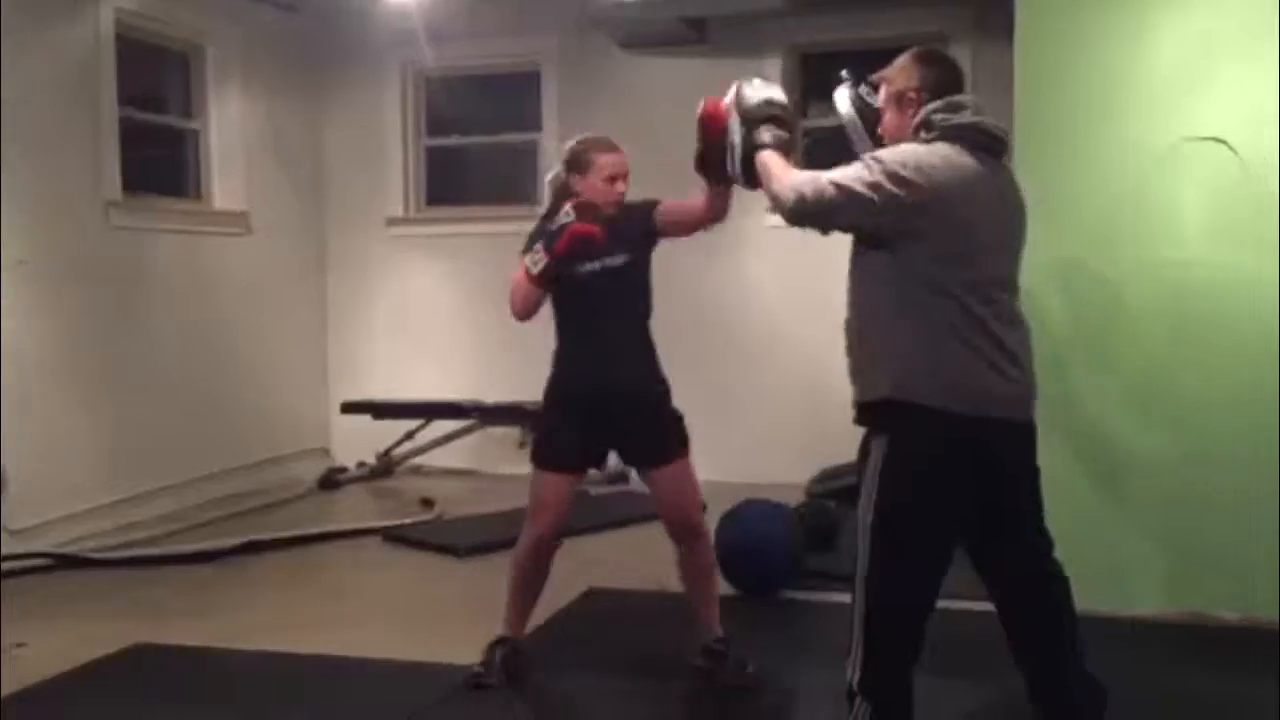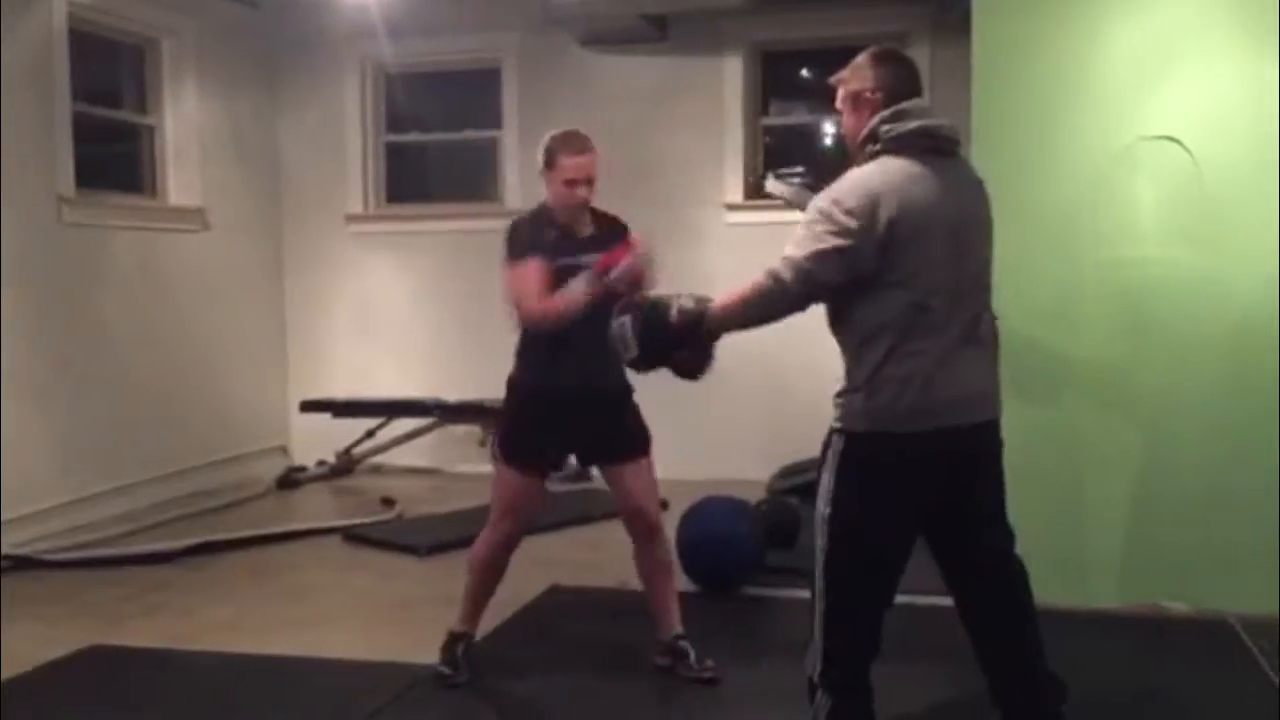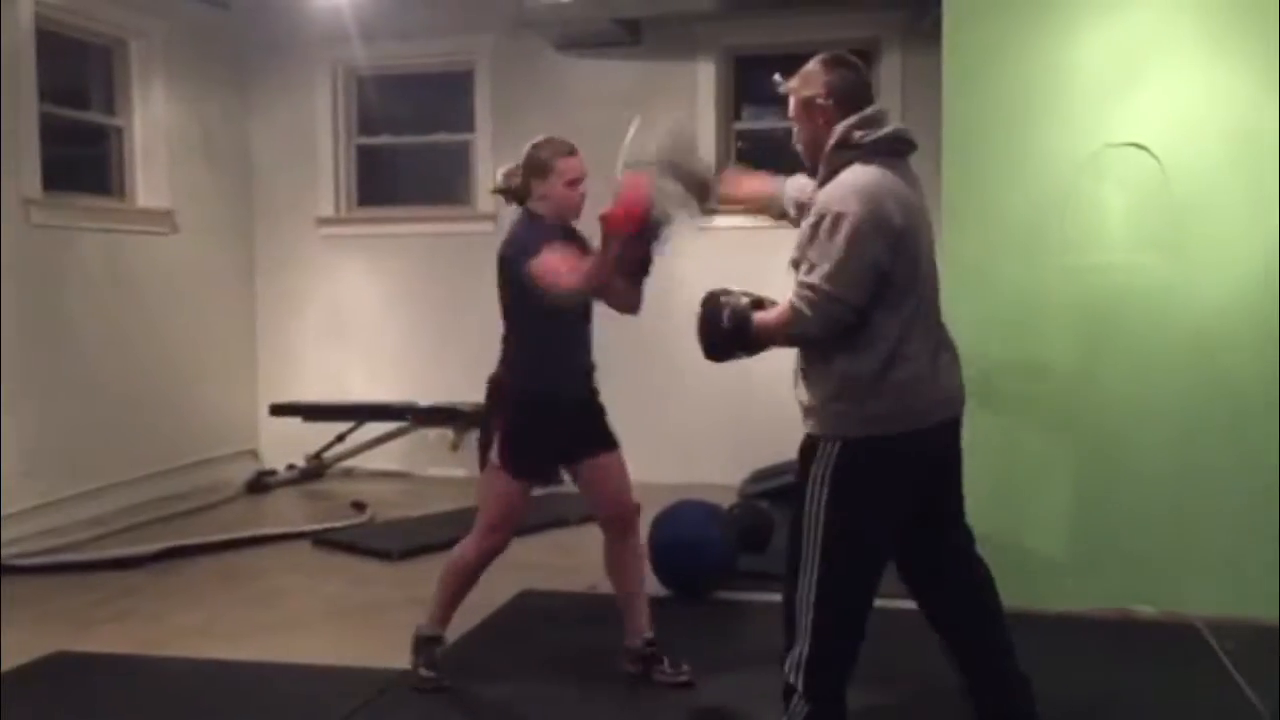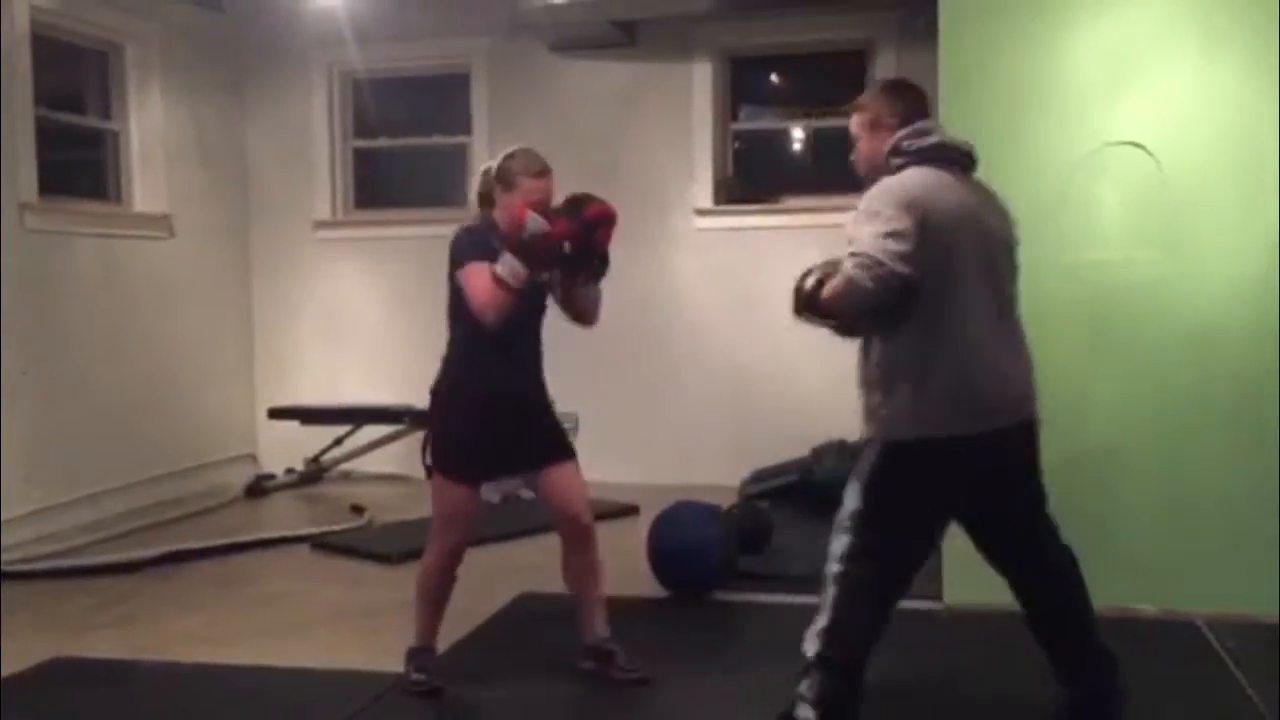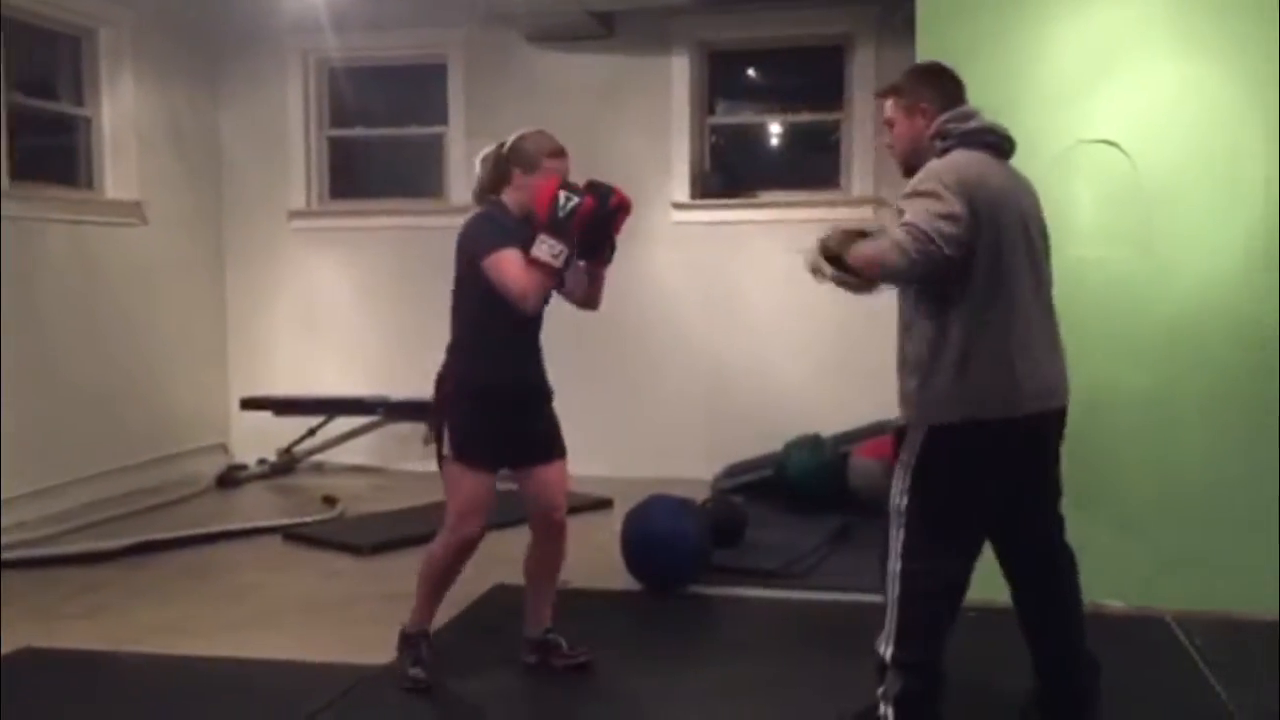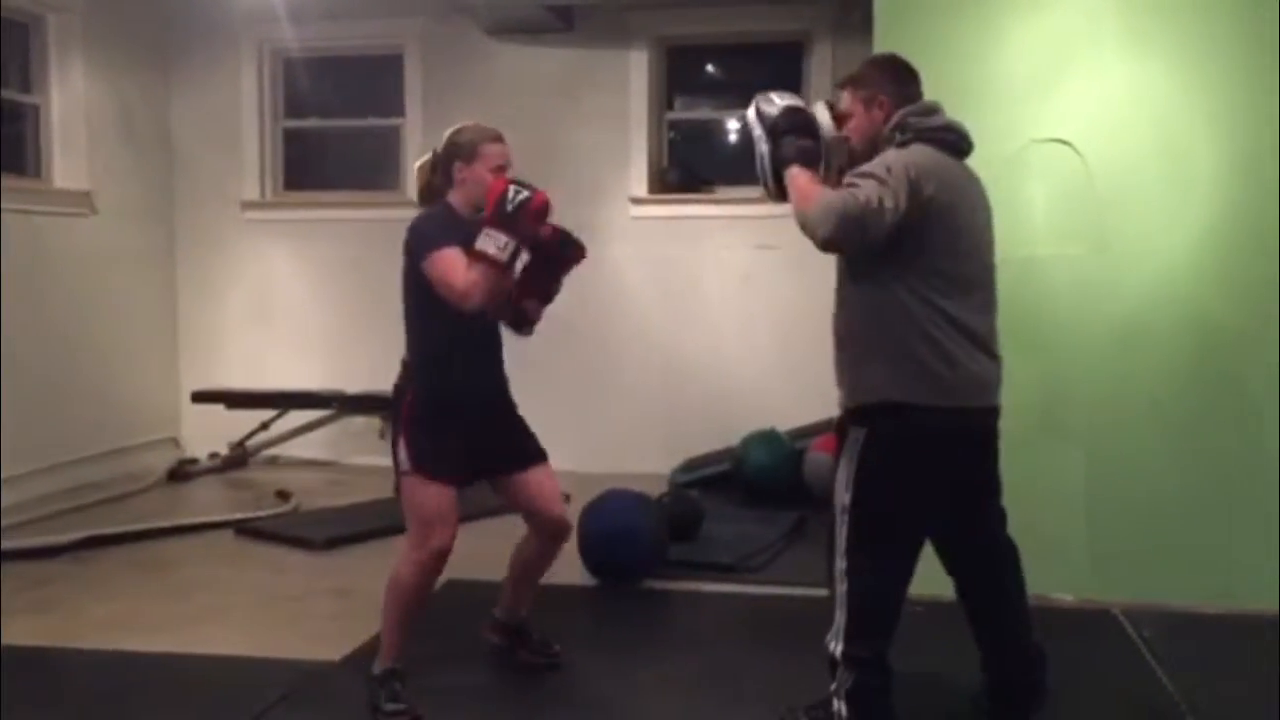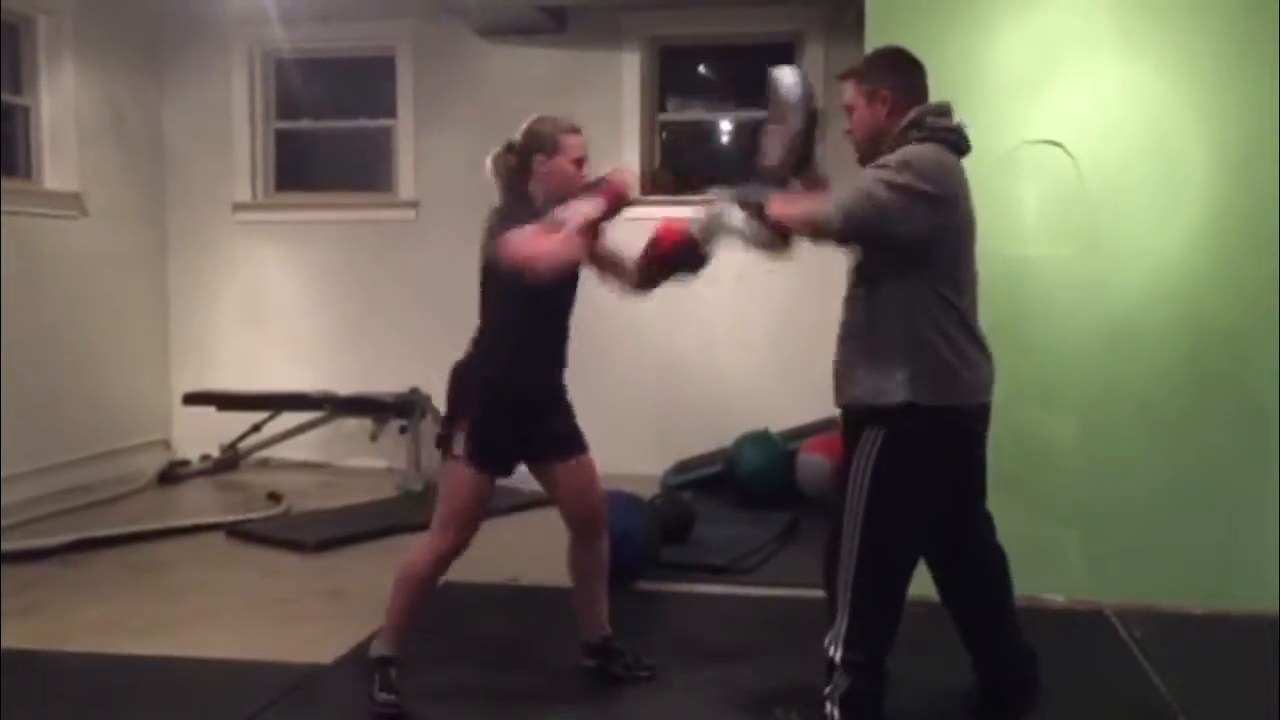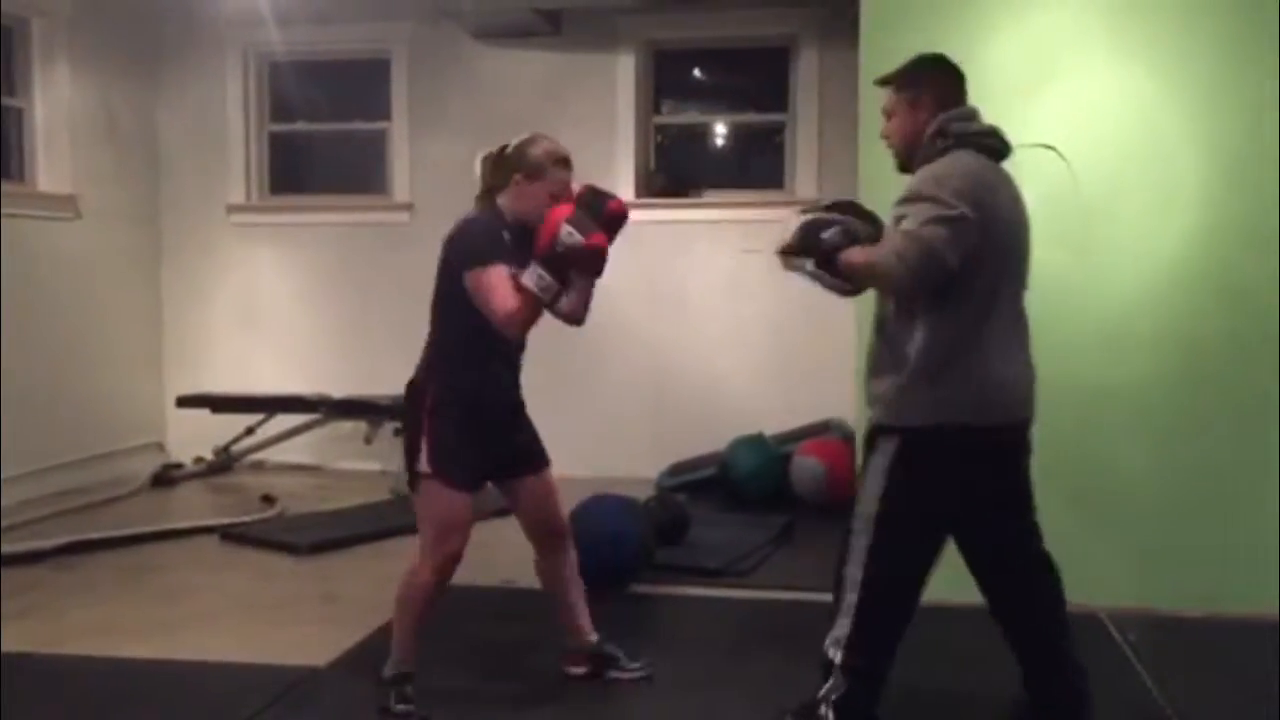
dt=0.4s
person 1, frame 1
left shoulder: (914, 168)
right shoulder: (995, 176)
left elbow: (803, 197)
left wrist: (764, 143)
right wrist: (872, 154)
left hip: (925, 416)
right hip: (1005, 413)
left knee: (891, 588)
right knee: (1028, 573)
person 1, frame 2
left shoulder: (866, 189)
right shoulder: (965, 180)
left elbow: (789, 285)
left wrist: (704, 318)
right wrist: (821, 204)
left hip: (888, 426)
right hip: (971, 417)
left knee: (850, 587)
right knee: (990, 573)
person 1, frame 3
left shoulder: (851, 195)
right shoulder: (888, 175)
left elbow: (817, 315)
right elbow: (793, 196)
left wrist: (745, 325)
right wrist: (715, 183)
left hip: (865, 427)
right hip: (929, 414)
left knee: (825, 587)
right knee: (949, 568)
person 1, frame 4
left shoulder: (895, 195)
right shoulder: (982, 197)
left elbow: (863, 289)
left wrist: (819, 295)
right wrist: (849, 300)
left hip: (922, 427)
right hip: (1006, 415)
left knee: (859, 576)
right knee: (1039, 560)
person 1, frame 5
left shoulder: (947, 176)
right shoulder: (1007, 178)
left elbow: (911, 254)
left wrist: (856, 253)
right wrist: (881, 254)
left hip: (961, 412)
right hip: (1033, 403)
left knee: (922, 563)
right knee: (1039, 553)
person 1, frame 6
left shoulder: (902, 167)
right shoulder: (955, 173)
left elbow: (831, 222)
left wrist: (795, 161)
right wrist: (817, 165)
left hip: (901, 405)
right hip: (969, 399)
left knee: (867, 557)
right knee: (982, 547)
person 1, frame 7
left shoulder: (913, 169)
right shoulder: (924, 167)
left elbow: (835, 218)
right elbow: (857, 218)
left wrist: (765, 204)
right wrist: (795, 178)
left hip: (908, 403)
right hip: (953, 398)
left knee: (866, 560)
right knee: (965, 546)
person 1, frame 8
left shoulder: (948, 178)
right shoulder: (990, 178)
left elbow: (906, 265)
left wrist: (843, 256)
right wrist: (867, 248)
left hip: (931, 418)
right hip: (996, 412)
left knee: (875, 572)
right knee: (1015, 561)
person 2, frame 1
left shoulder: (637, 221)
right shoulder: (550, 232)
left elbow: (712, 210)
right elbow: (521, 306)
left wrist: (715, 161)
right wrist: (552, 246)
left hip: (644, 397)
right hip: (576, 400)
left knee: (689, 525)
right knee: (543, 530)
left ankle: (714, 643)
right ankle: (508, 642)
person 2, frame 2
left shoulder: (613, 231)
right shoulder: (528, 233)
left elbow: (639, 300)
right elbow: (534, 313)
right wrist: (596, 282)
left hip: (604, 399)
right hip: (537, 400)
left knee: (646, 520)
right knee: (504, 531)
left ankle: (671, 641)
right ankle: (461, 636)
person 2, frame 3
left shoulder: (570, 237)
right shoulder: (526, 238)
left elbow: (627, 303)
right elbow: (571, 287)
left wrist: (634, 252)
right wrist: (620, 236)
left hip: (575, 401)
right hip: (522, 404)
left knee: (622, 516)
right knee: (491, 534)
left ankle: (640, 645)
right ankle: (431, 635)
person 2, frame 4
left shoulder: (544, 243)
right shoulder: (471, 241)
left elbow: (586, 314)
right elbow: (490, 310)
right wrist: (524, 254)
left hip: (527, 403)
right hip: (467, 404)
left knee: (578, 519)
right knee: (450, 540)
left ankle: (596, 642)
right ankle: (422, 652)
person 2, frame 5
left shoulder: (538, 227)
right shoulder: (485, 228)
left elbow: (587, 298)
right elbow: (529, 296)
left wrist: (598, 239)
right wrist: (559, 235)
left hip: (525, 390)
right hip: (471, 393)
left knee: (552, 516)
right knee: (465, 527)
left ankle: (539, 635)
right ankle: (415, 635)
person 2, frame 6
left shoulder: (491, 223)
right shoulder: (431, 228)
right elbow: (470, 296)
right wrist: (498, 233)
left hip: (491, 403)
right hip: (432, 406)
left knee: (554, 520)
right knee: (432, 544)
left ankle: (508, 621)
right ankle: (386, 671)
person 2, frame 7
left shoulder: (558, 214)
right shoulder: (513, 215)
left elbow: (634, 274)
right elbow: (542, 265)
left wrist: (664, 259)
right wrist: (585, 211)
left hip: (541, 395)
right hip: (490, 393)
left knee: (591, 516)
right knee: (450, 535)
left ankle: (597, 644)
right ankle: (383, 657)
person 2, frame 8
left shoulder: (529, 236)
right shoulder: (476, 235)
left elbow: (574, 314)
right elbow: (509, 322)
right wrist: (551, 263)
left hip: (500, 405)
right hip: (448, 407)
left knee: (553, 529)
right knee: (442, 550)
left ankle: (587, 649)
